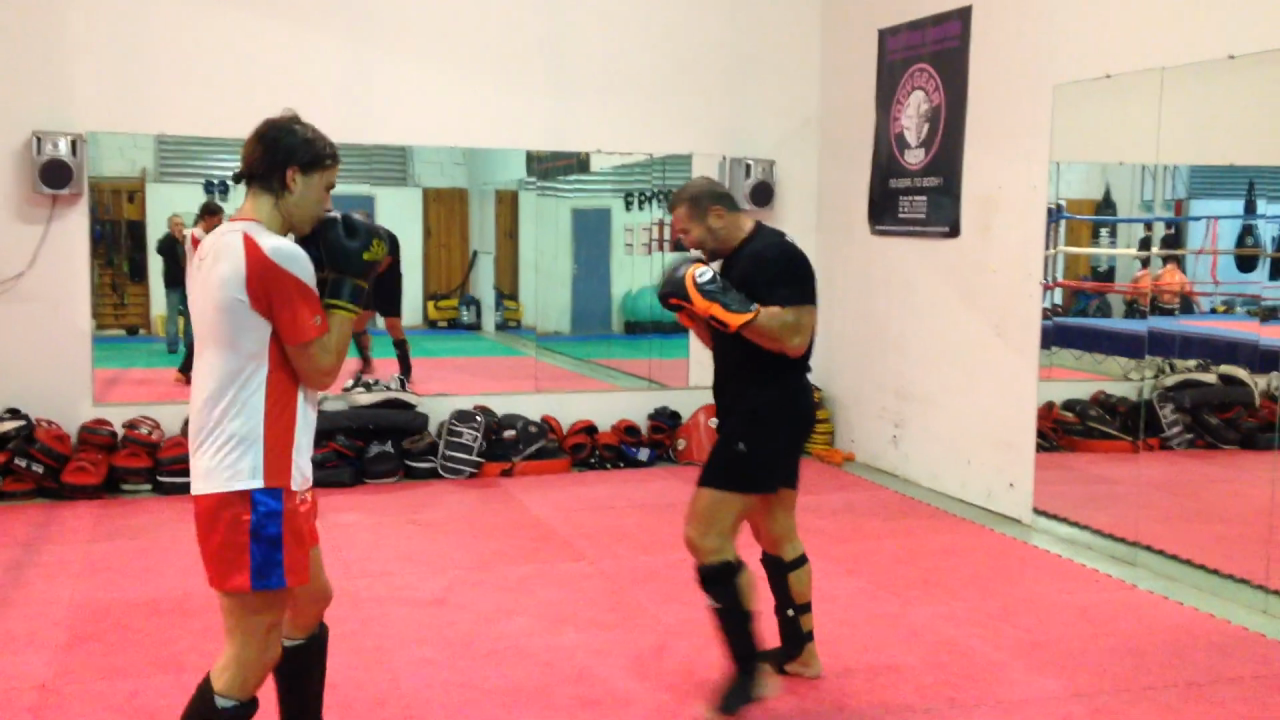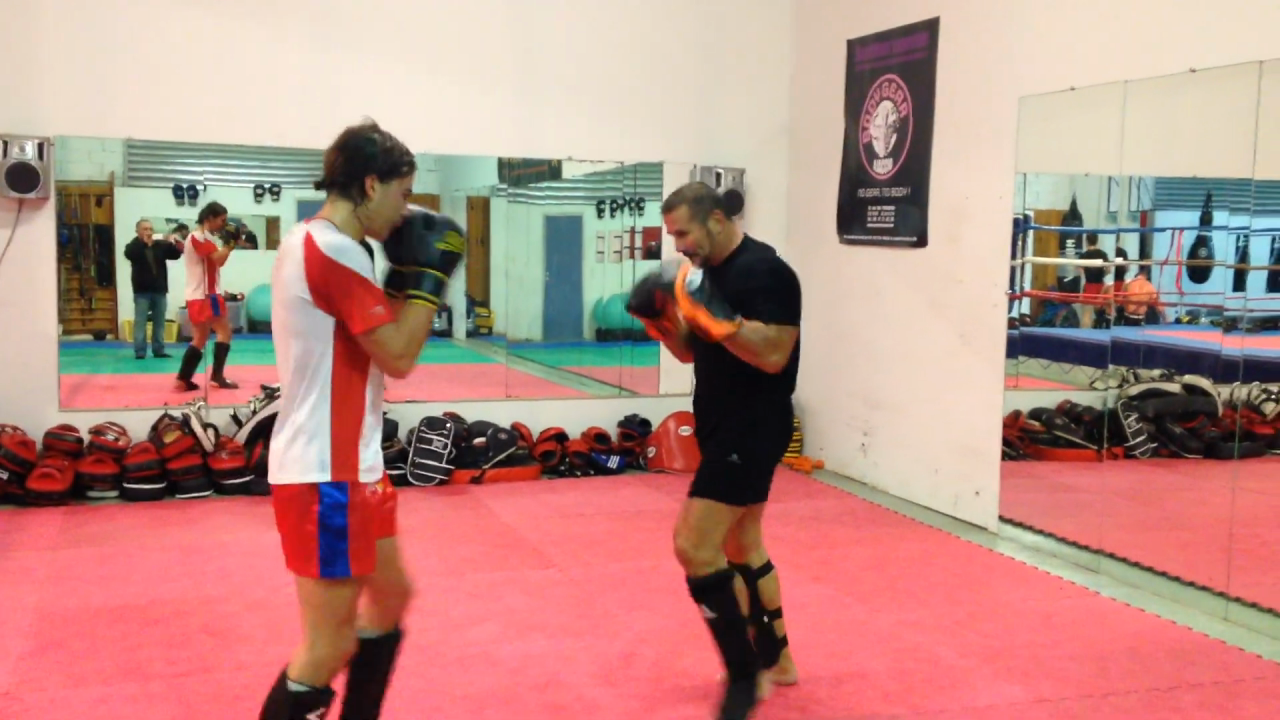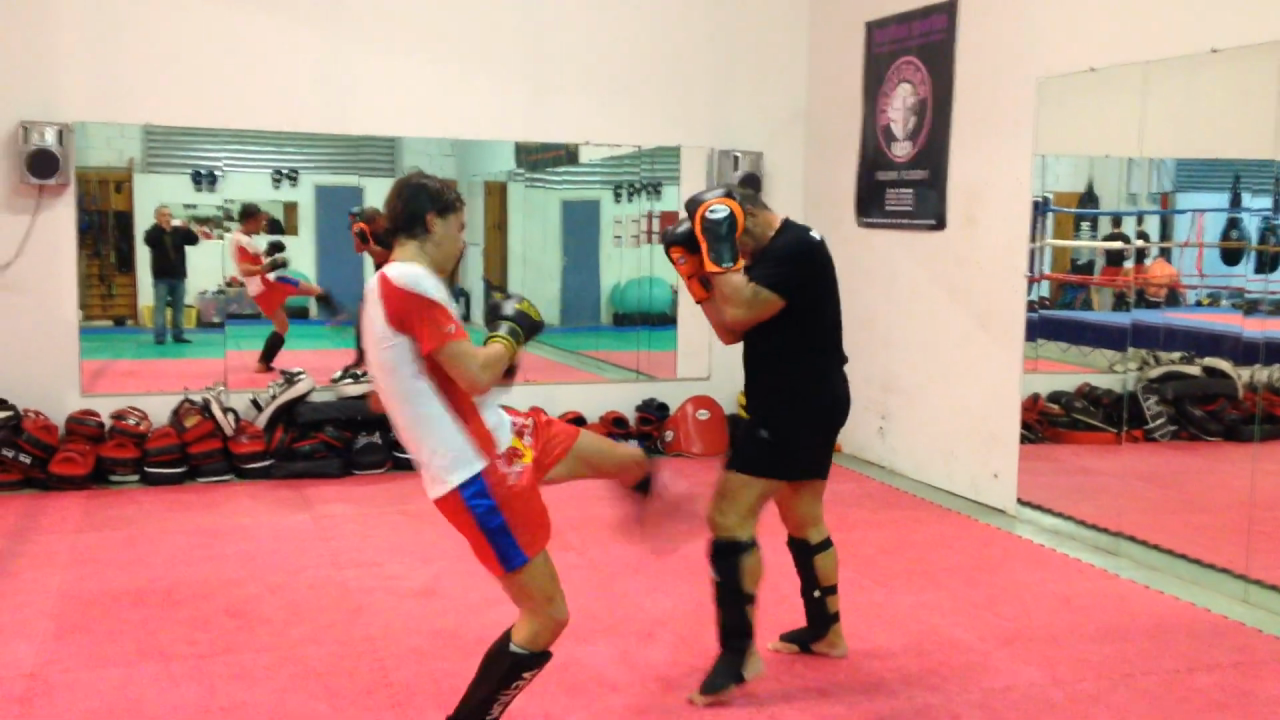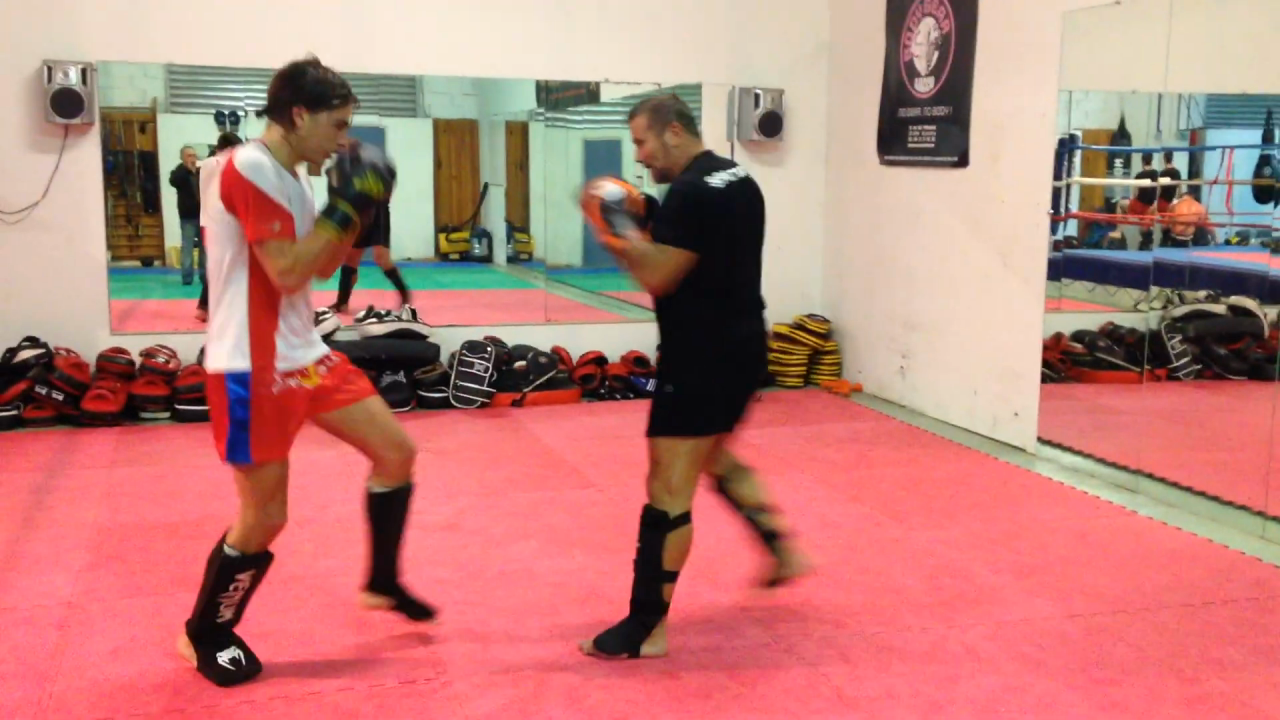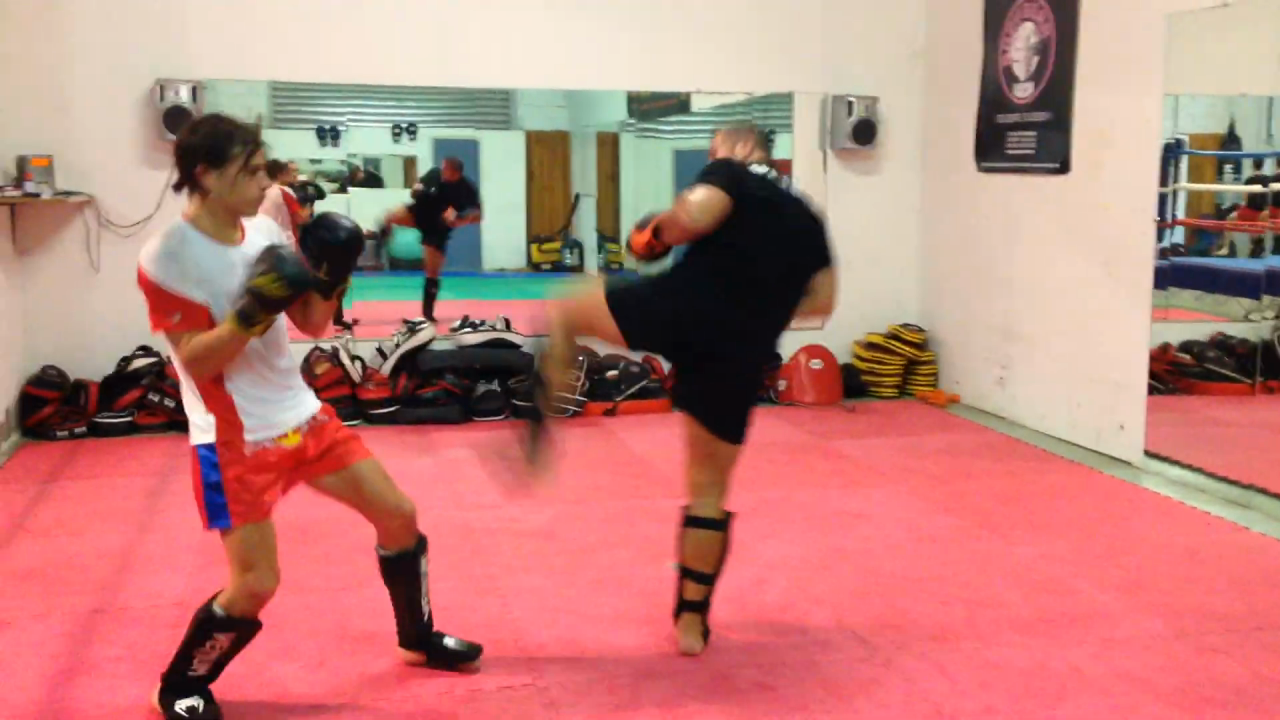
dt=1s
person 1, frame 1
left shoulder: (216, 245)
right shoulder: (274, 254)
right elbow: (321, 367)
left wrist: (324, 272)
right wrist: (349, 281)
left hip: (245, 473)
right hip: (256, 482)
left knee: (310, 603)
right knee: (253, 653)
person 1, frame 2
left shoulder: (310, 242)
right shoulder: (332, 250)
left elbow: (373, 334)
right elbow: (398, 355)
left wrist: (408, 269)
right wrist: (430, 275)
left hip: (352, 465)
right hip: (324, 476)
left knee: (391, 596)
right knee: (329, 645)
person 1, frame 3
left shoulder: (386, 290)
right shoulder: (405, 284)
left elbow: (391, 397)
right elbow: (478, 376)
right wrist: (513, 328)
left hip: (501, 436)
right hip: (474, 473)
left knee: (628, 459)
right knee: (547, 615)
person 1, frame 4
left shoulder: (290, 175)
right shoulder: (246, 170)
left elbow: (322, 262)
right elbow: (288, 273)
left wrist: (355, 204)
right wrist: (345, 207)
left hip: (306, 358)
right hip: (251, 370)
left knee: (396, 452)
right knee: (263, 519)
left ankle: (383, 582)
right ankle: (205, 634)
person 1, frame 5
left shoulder: (267, 232)
right shoulder: (164, 258)
left elbow: (313, 324)
right elbow: (196, 361)
left wrist: (329, 277)
right wrist: (250, 311)
left hip: (303, 417)
right hip: (235, 442)
left knee: (399, 515)
right knee: (254, 586)
left ankle: (418, 634)
person 2, frame 1
left shoulder: (775, 256)
right shoulder: (735, 258)
left elbow: (793, 338)
right elbow: (716, 339)
left wrist: (725, 303)
right wrist: (689, 301)
left hip: (768, 415)
right hip: (761, 413)
left knee: (705, 537)
right knee: (777, 533)
left ankle: (748, 671)
right ankle: (799, 649)
person 2, frame 2
left shoulder: (764, 271)
right shoulder: (715, 273)
left elbow: (773, 355)
right elbow: (688, 350)
left wrist: (707, 312)
right wrist: (659, 315)
left hip: (752, 428)
right hip: (725, 426)
left knee: (695, 545)
right knee: (741, 546)
left ankle: (746, 674)
right ankle: (774, 657)
person 2, frame 3
left shoulder: (795, 250)
right shoulder: (778, 251)
left elbow: (738, 311)
right elbow: (731, 329)
left wrist: (718, 248)
right wrist: (695, 267)
left hip: (795, 406)
right hip: (809, 402)
left knee: (729, 518)
right knee: (803, 517)
left ankle: (738, 655)
right ankle: (825, 629)
person 2, frame 4
left shoulder: (691, 194)
right shoulder: (738, 181)
left elbow: (655, 276)
left wrist: (615, 229)
right wrist: (641, 234)
left hip: (701, 354)
right hip: (740, 346)
left knee: (667, 488)
right knee: (715, 459)
left ankle: (646, 626)
right ankle: (782, 550)
person 2, frame 5
left shoulder: (731, 175)
right shoulder: (807, 219)
left elbow: (691, 216)
right elbow: (820, 304)
left wrist: (657, 233)
left hip: (681, 313)
right hip: (738, 353)
left knee: (566, 320)
right knee: (708, 491)
left ankle: (540, 424)
right ankle: (691, 619)
